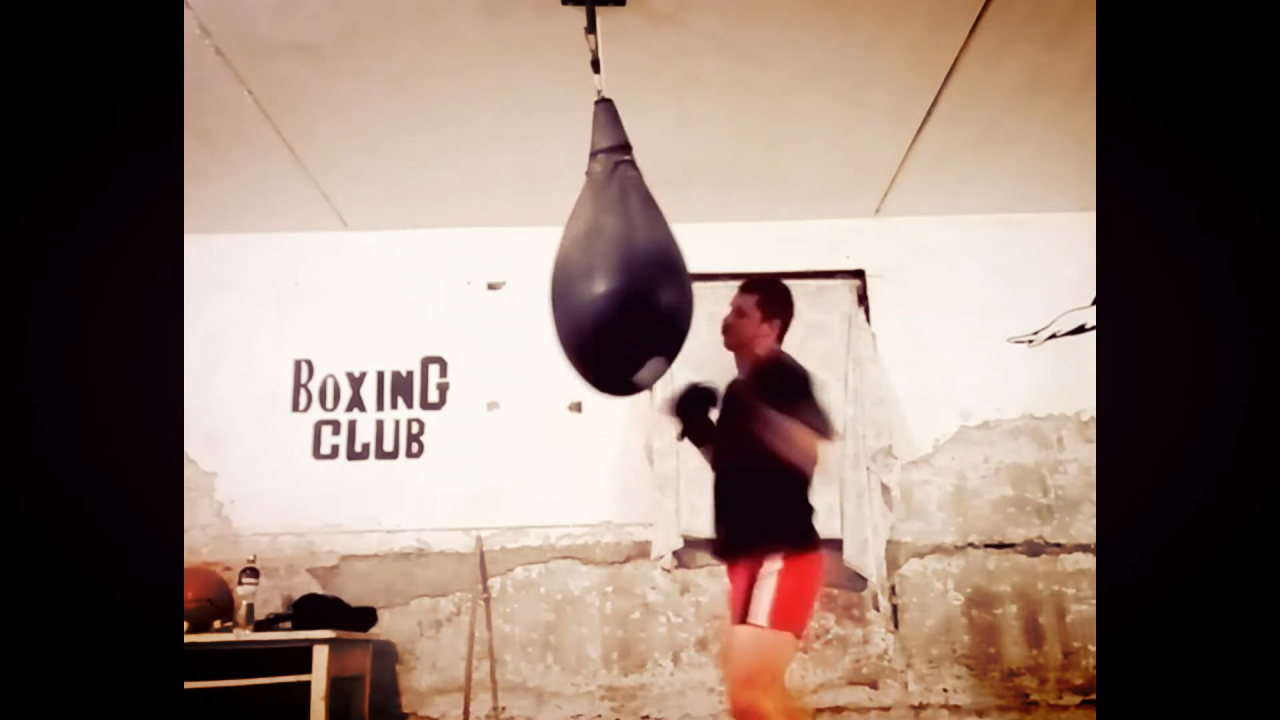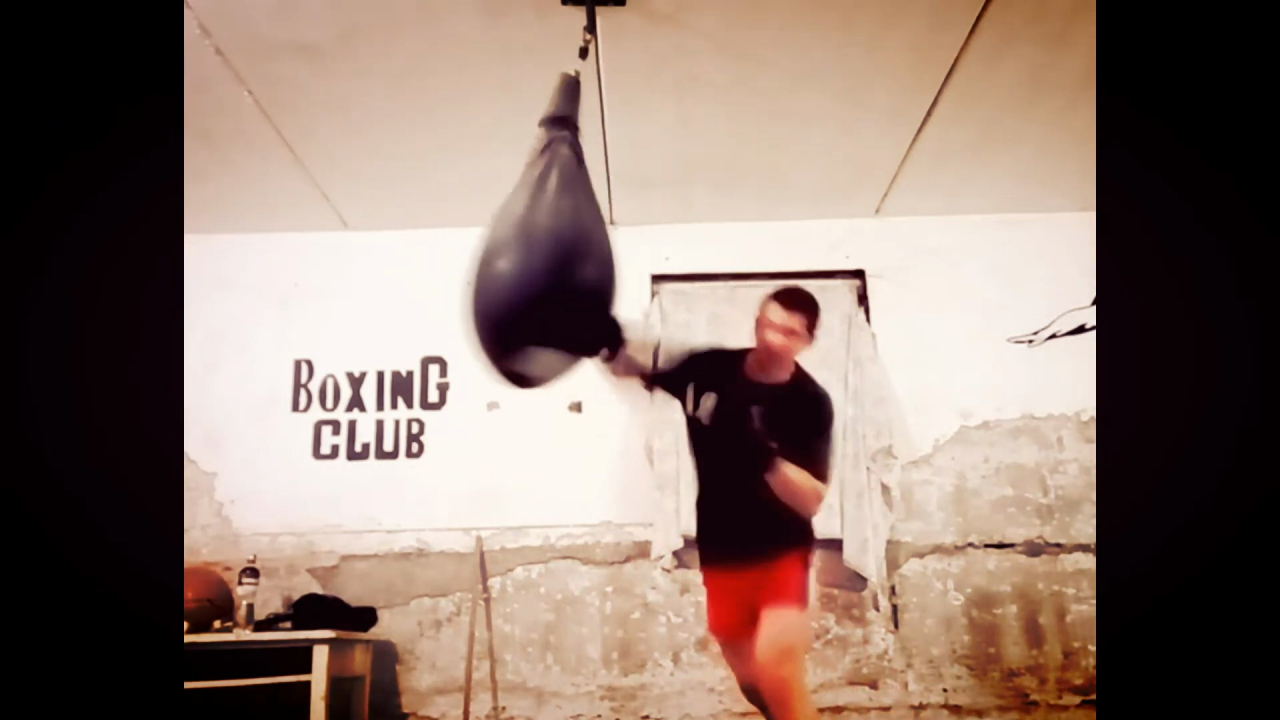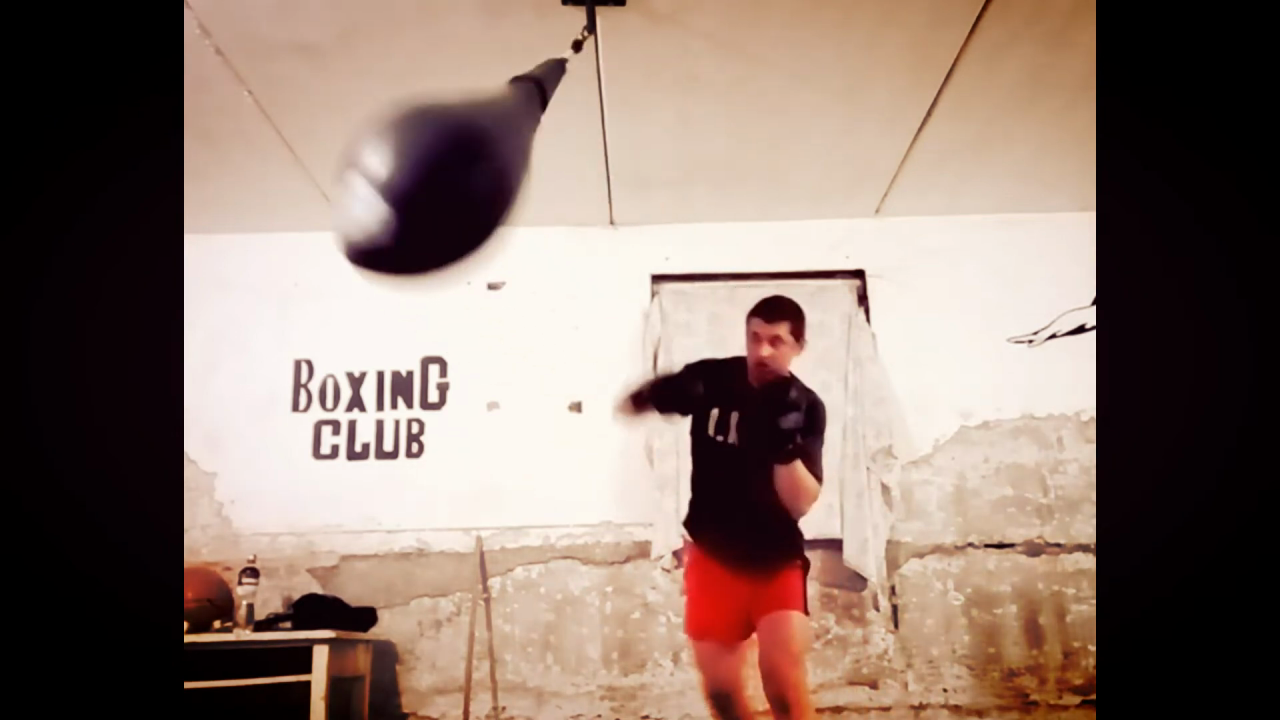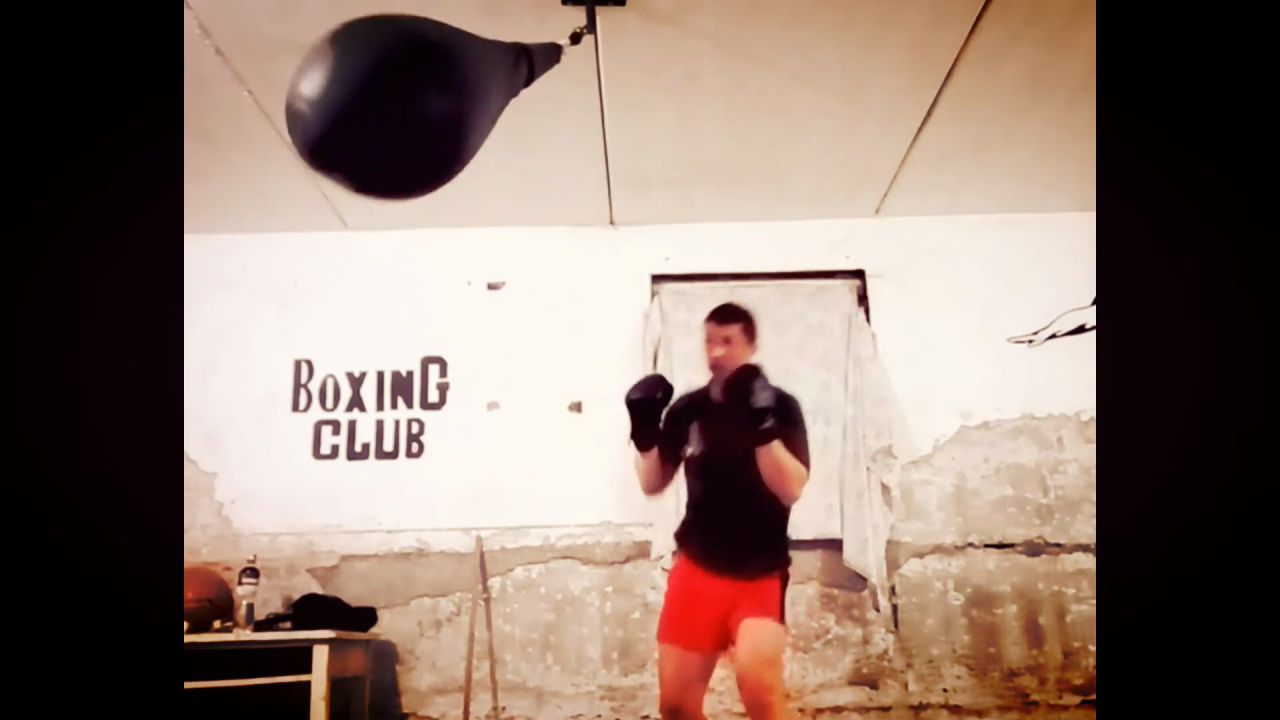
dt=0.2s
person 1, frame 1
left shoulder: (784, 378)
right shoulder: (741, 385)
left elbow: (813, 453)
left wrist: (756, 408)
right wrist: (698, 426)
left hip: (779, 556)
right hip: (748, 558)
person 1, frame 2
left shoulder: (810, 403)
right shoulder: (713, 368)
left elbow: (809, 501)
right elbow: (641, 375)
left wrist: (768, 457)
right wrist: (616, 355)
left hip: (779, 557)
right hip: (723, 557)
left knee: (778, 676)
right knee: (752, 682)
person 1, frame 3
left shoulder: (807, 406)
right shoulder: (711, 379)
left elbow: (802, 503)
right elbow: (631, 406)
left wrist: (786, 446)
right wrist: (649, 397)
left hip: (777, 561)
right hip: (712, 556)
left knee: (785, 682)
person 1, frame 4
left shoulder: (780, 406)
right shoulder: (688, 409)
left elbow: (791, 490)
right elbow: (652, 483)
left wrist: (762, 425)
right wrist: (644, 428)
left hip: (760, 572)
right hip: (698, 569)
left knee: (758, 684)
